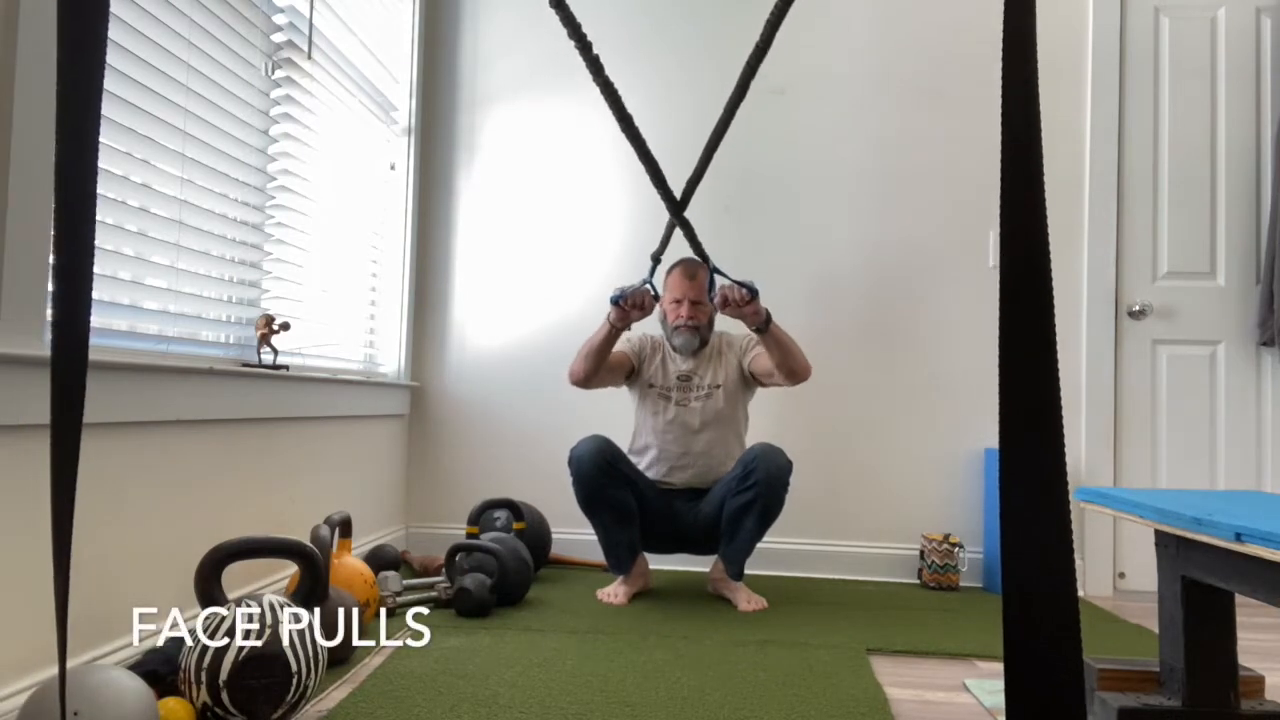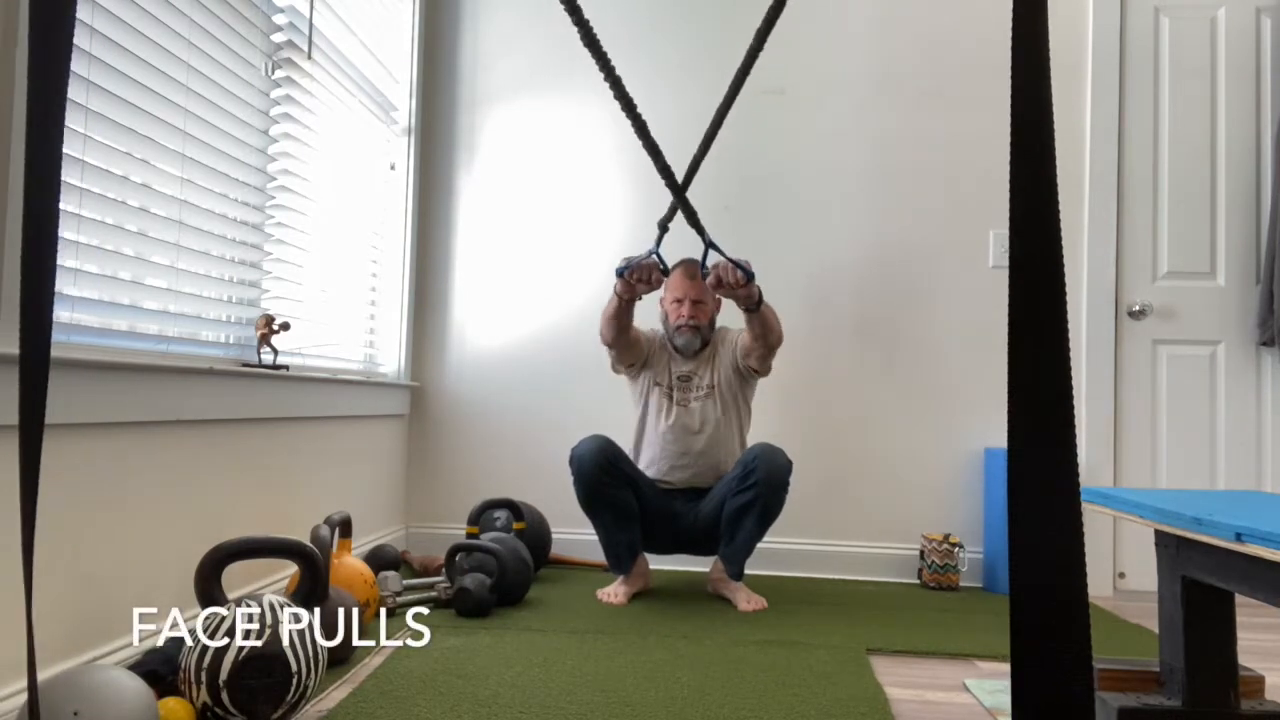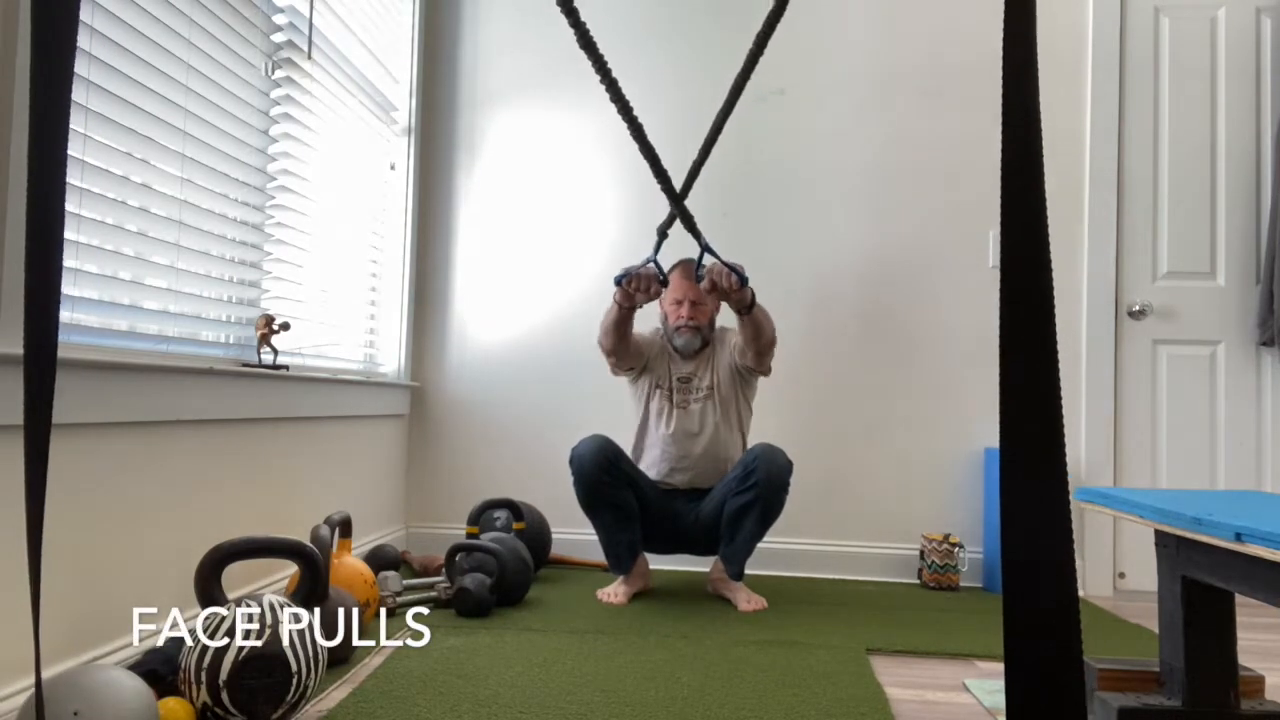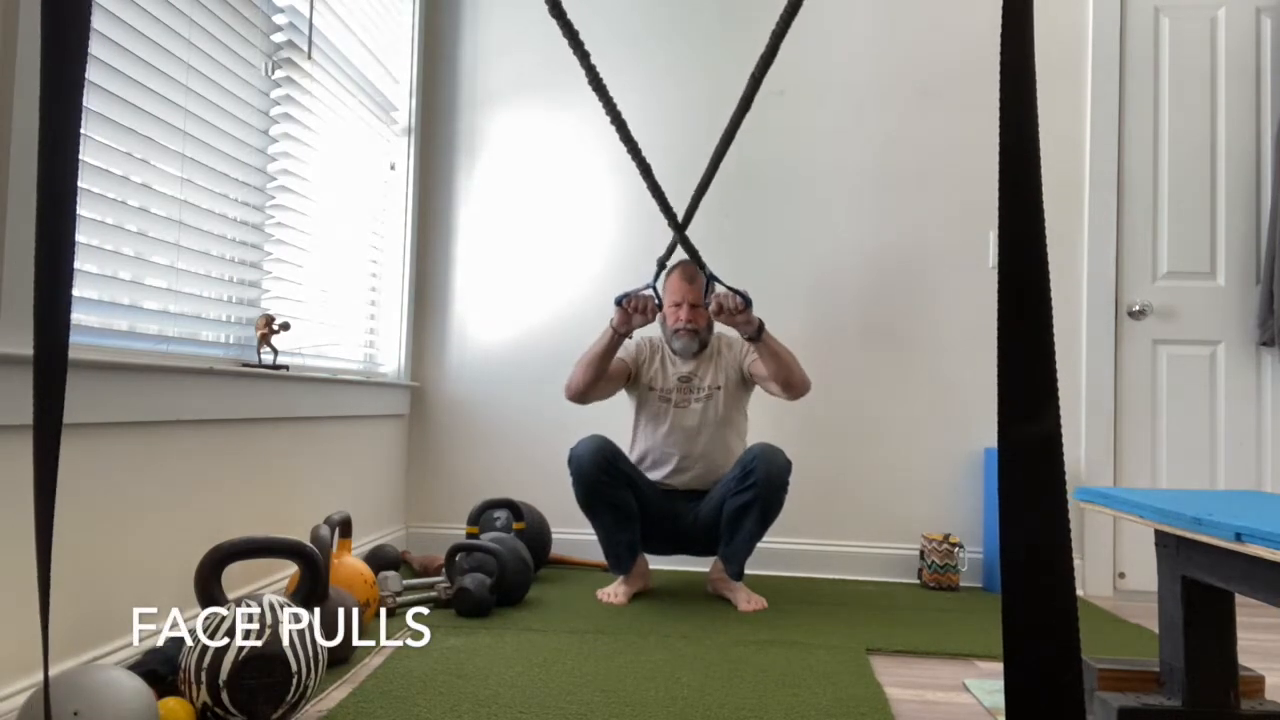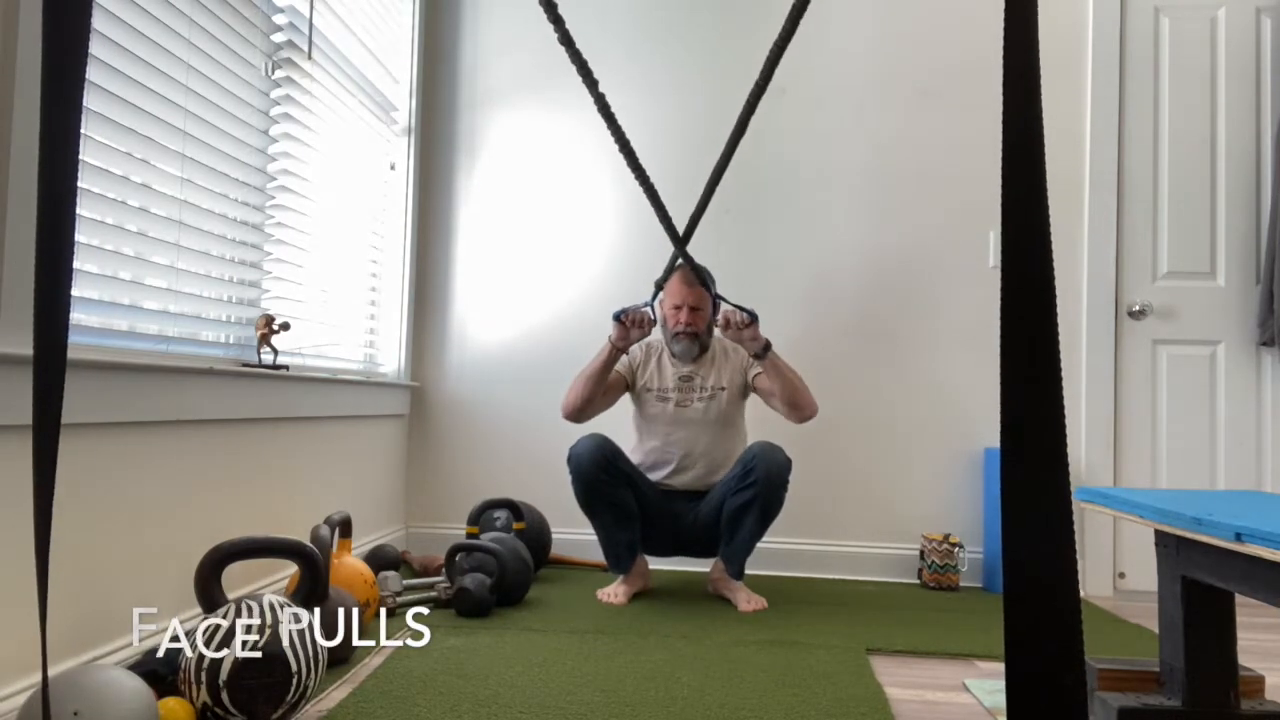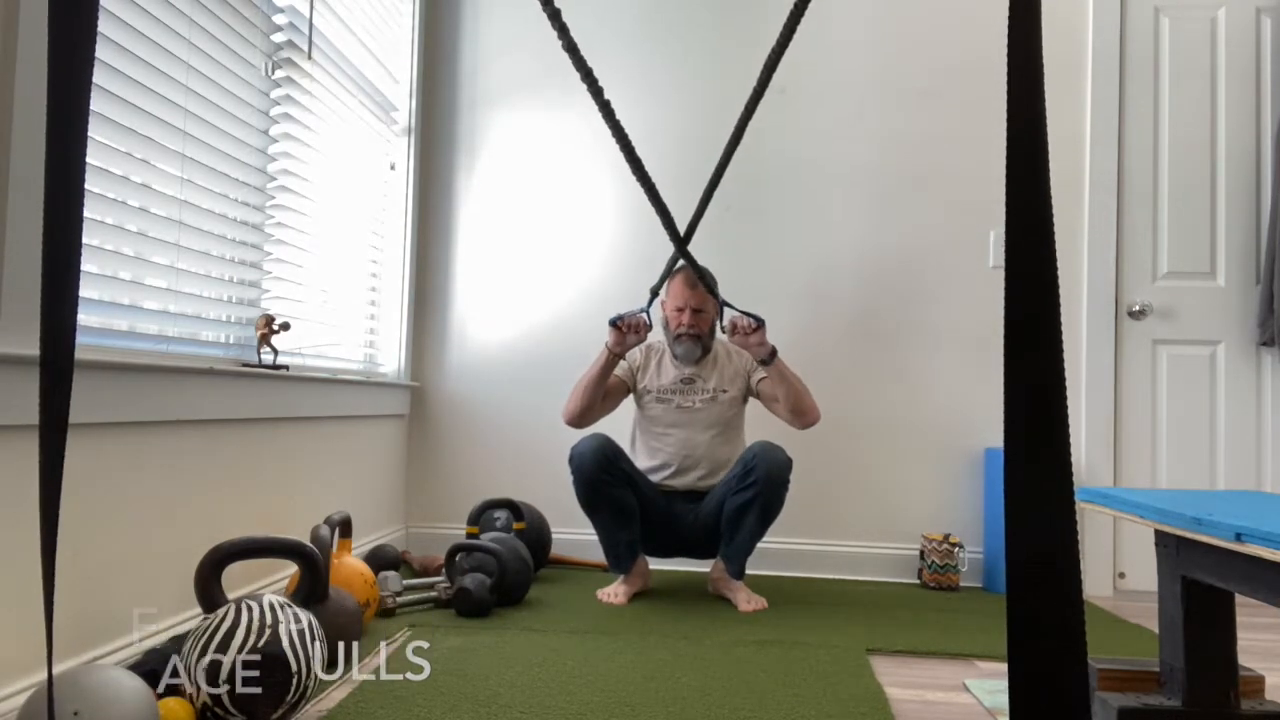
dt=0.4s
person 1, frame 1
left shoulder: (738, 351)
right shoulder: (641, 351)
left elbow: (796, 371)
right elbow: (581, 374)
left wrist: (759, 319)
right wrist: (616, 321)
left hip: (715, 510)
right hip: (651, 507)
left knee: (770, 460)
right knee: (589, 453)
left ankle: (727, 574)
right ankle: (630, 570)
person 1, frame 2
left shoulder: (735, 350)
right shoulder: (644, 351)
left elbow: (769, 339)
right elbow: (612, 334)
left wrist: (751, 298)
right wrist: (624, 293)
left hip: (715, 510)
right hip: (651, 507)
left knee: (769, 460)
right knee: (590, 452)
left ankle: (727, 573)
right ankle: (630, 570)
person 1, frame 3
left shoulder: (734, 350)
right shoulder: (648, 350)
left elbow: (763, 341)
right elbow: (612, 343)
left wrist: (743, 302)
right wrist: (623, 302)
left hip: (716, 511)
right hip: (652, 509)
left knee: (770, 461)
right knee: (590, 453)
left ankle: (727, 573)
right ankle: (630, 570)
person 1, frame 4
left shoulder: (736, 353)
right shoulder: (641, 353)
left elbow: (796, 387)
right elbow: (576, 392)
left wrist: (752, 329)
right wrist: (618, 329)
left hip: (715, 512)
right hip: (650, 509)
left knee: (770, 461)
right knee: (589, 453)
left ankle: (727, 574)
right ankle: (631, 570)
person 1, frame 5
left shoulder: (738, 358)
right shoulder: (639, 356)
left elbow: (804, 410)
right elbow: (573, 411)
left wrist: (759, 347)
right wrist: (615, 345)
left hip: (714, 514)
right hip: (651, 510)
left knee: (770, 459)
right knee: (588, 452)
left ankle: (727, 573)
right ankle: (631, 570)
person 1, frame 6
left shoulder: (741, 361)
right shoulder: (640, 360)
left elbow: (806, 416)
right elbow: (575, 416)
left wrist: (764, 353)
right wrist: (613, 351)
left hip: (715, 513)
right hip: (652, 510)
left knee: (770, 459)
right knee: (590, 451)
left ankle: (728, 573)
right ankle: (631, 570)
